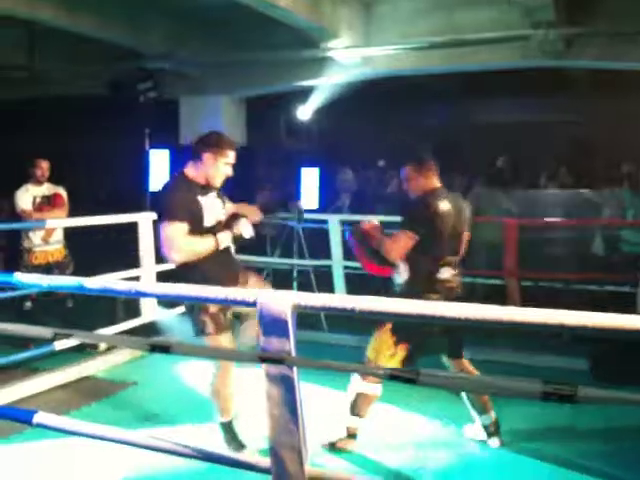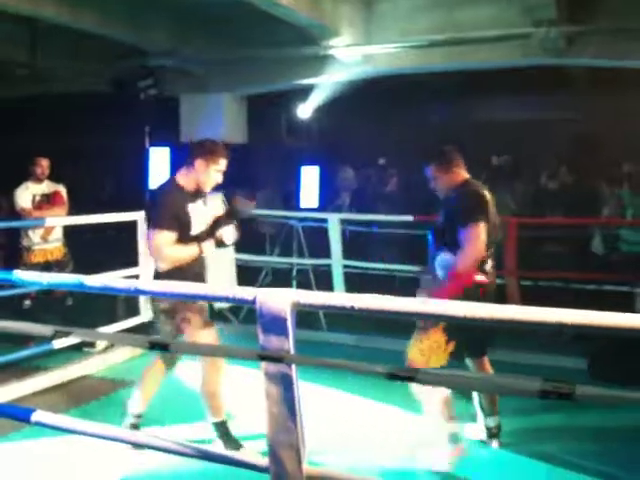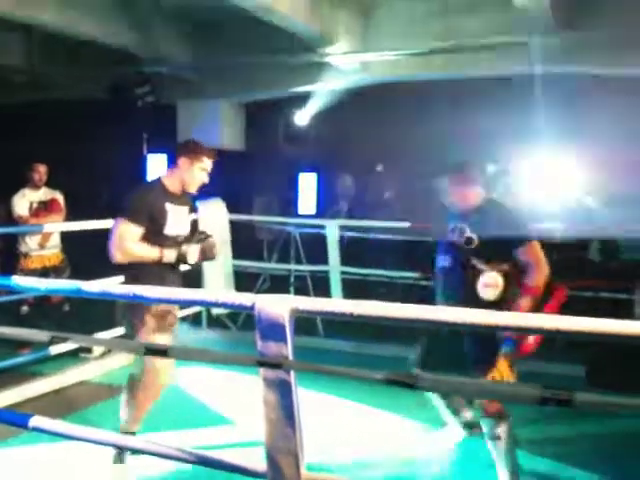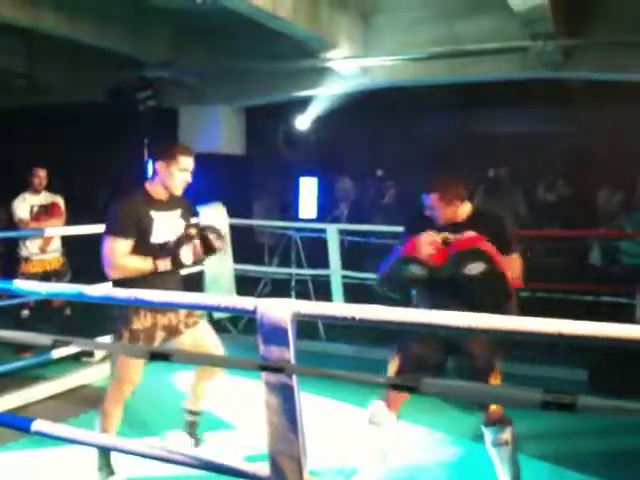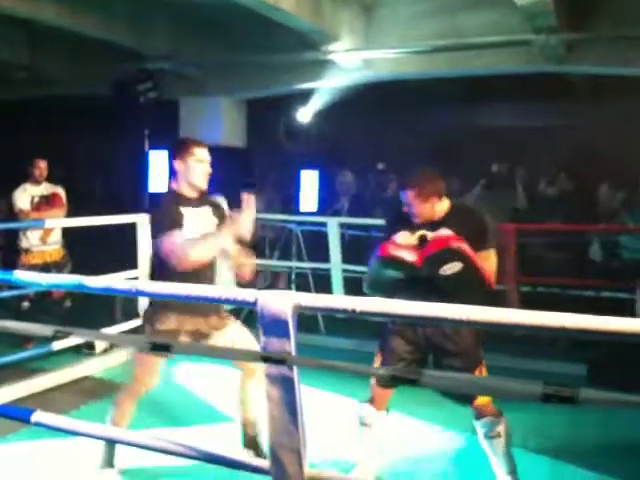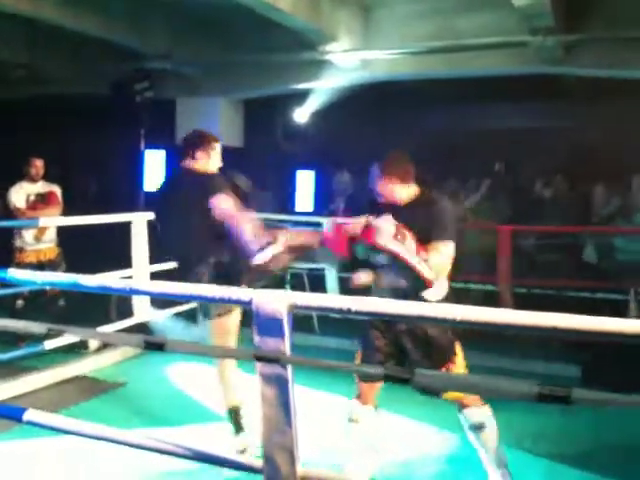
dt=0.3s
person 1, frame 1
left shoulder: (210, 186)
right shoulder: (176, 194)
left elbow: (234, 212)
right elbow: (176, 251)
left wrist: (262, 210)
right wrist: (227, 235)
left hip: (230, 276)
right hip: (205, 288)
right knee: (224, 358)
right ankle: (228, 431)
person 1, frame 2
left shoulder: (196, 194)
right shoulder: (166, 199)
left elbow: (207, 227)
right elbow: (163, 258)
left wrist: (230, 214)
right wrist: (211, 243)
right hip: (175, 295)
left knee: (167, 357)
right knee: (214, 358)
left ankle: (133, 424)
right ankle: (222, 430)
person 1, frame 3
left shoulder: (186, 202)
right shoulder: (145, 197)
right elbow: (119, 249)
left wrist: (196, 248)
right wrist: (173, 254)
left knee: (151, 370)
right knee: (158, 372)
left ankle: (129, 429)
right ankle: (123, 445)
person 1, frame 4
left shoulder: (181, 206)
right shoulder: (128, 208)
right elbow: (113, 266)
left wrist: (202, 242)
right wrist: (168, 262)
left hip: (174, 304)
right hip: (138, 310)
left knee: (214, 357)
right knee: (122, 386)
left ankle: (191, 422)
person 1, frame 5
left shoulder: (208, 204)
right shoulder: (165, 207)
left elbow: (240, 235)
right elbow: (182, 257)
left wrist: (246, 207)
right wrist: (226, 237)
left hip: (207, 307)
right hip: (170, 312)
left knee: (255, 361)
right knee: (140, 386)
left ankle: (251, 441)
right ankle: (108, 453)
person 1, frame 6
left shoulder: (169, 192)
right shoulder: (205, 181)
right elbow: (232, 217)
right wrist: (263, 242)
left hip: (197, 277)
right hip: (223, 266)
left knee: (224, 353)
left ankle: (239, 428)
person 2, frame 1
left shoulder: (421, 206)
right shoulder: (459, 205)
left elbow: (394, 251)
left wrist: (372, 232)
left hip: (419, 298)
right hip: (449, 295)
left knee: (375, 363)
right knee: (458, 361)
left ankle: (349, 435)
right ankle: (490, 427)
person 2, frame 2
left shoulder: (465, 197)
right shoulder: (476, 194)
left elbow: (474, 248)
left wrist: (440, 287)
right wrist: (444, 281)
left hip: (461, 293)
right hip: (476, 291)
left knee: (419, 361)
right knee: (478, 360)
right ankle: (491, 428)
person 2, frame 3
left shoulder: (502, 217)
right shoulder: (455, 217)
left elbow: (539, 267)
left wrist: (521, 309)
right wrist: (440, 301)
left knee: (488, 398)
right ankle: (466, 420)
person 2, frame 4
left shoulder: (491, 225)
right shoulder: (420, 224)
left elbow: (513, 275)
right elbow: (395, 271)
left wrist: (488, 256)
right wrist: (414, 253)
left knee: (491, 408)
right knee: (391, 396)
person 2, frame 5
left shoulder: (471, 221)
left elbow: (488, 278)
right elbow: (380, 277)
left wrist: (464, 252)
right wrist: (395, 254)
left hip: (451, 323)
right hip: (406, 320)
left knee: (481, 401)
right knee: (377, 393)
person 2, frame 6
left shoulder: (436, 209)
right shoulder: (379, 209)
left elbow: (435, 271)
right elbow: (367, 253)
left wrist: (396, 243)
left knee: (462, 393)
right knee: (364, 388)
person 3, frame 1
left shoulder: (58, 190)
right shoulder: (22, 193)
left elbow: (63, 212)
right elbow: (27, 218)
left wrist: (38, 215)
right wrist: (52, 214)
left hip: (57, 249)
right hip: (33, 250)
person 3, frame 2
left shoulder: (58, 188)
right shoulder: (22, 191)
left elbow: (62, 211)
right elbow: (26, 216)
left wrist: (37, 213)
right wrist: (51, 212)
left hip: (56, 246)
right hip: (32, 248)
person 3, frame 3
left shoulder: (55, 195)
right shoulder: (19, 197)
left elbow: (60, 217)
right elbow: (23, 223)
left wrist: (35, 220)
right wrist: (48, 219)
left hip: (54, 253)
right hip: (29, 255)
left knee: (59, 294)
person 3, frame 4
left shoulder: (55, 199)
right shoulder: (20, 202)
left elbow: (60, 221)
right elbow: (24, 227)
left wrist: (35, 224)
right wrist: (49, 223)
left hip: (54, 257)
right hip: (30, 259)
left knee: (60, 298)
person 3, frame 5
left shoulder: (57, 190)
right shoulder: (20, 192)
left elbow: (61, 212)
right elbow: (24, 217)
left wrist: (35, 214)
right wrist: (49, 214)
left hip: (55, 249)
right hip: (30, 251)
left knee: (60, 289)
person 3, frame 6
left shoulder: (52, 188)
right shoulder: (16, 190)
left elbow: (57, 210)
right elbow: (20, 215)
left wrist: (30, 213)
right wrist: (45, 212)
left hip: (50, 247)
right hip: (25, 249)
